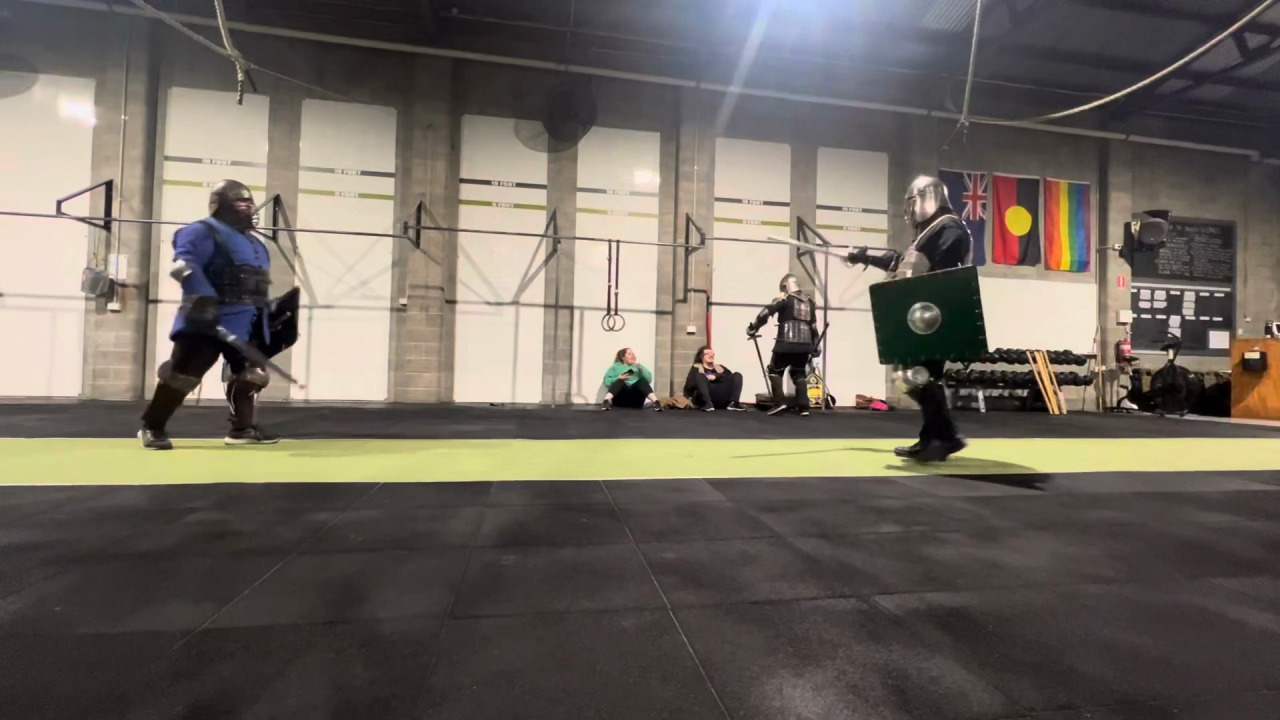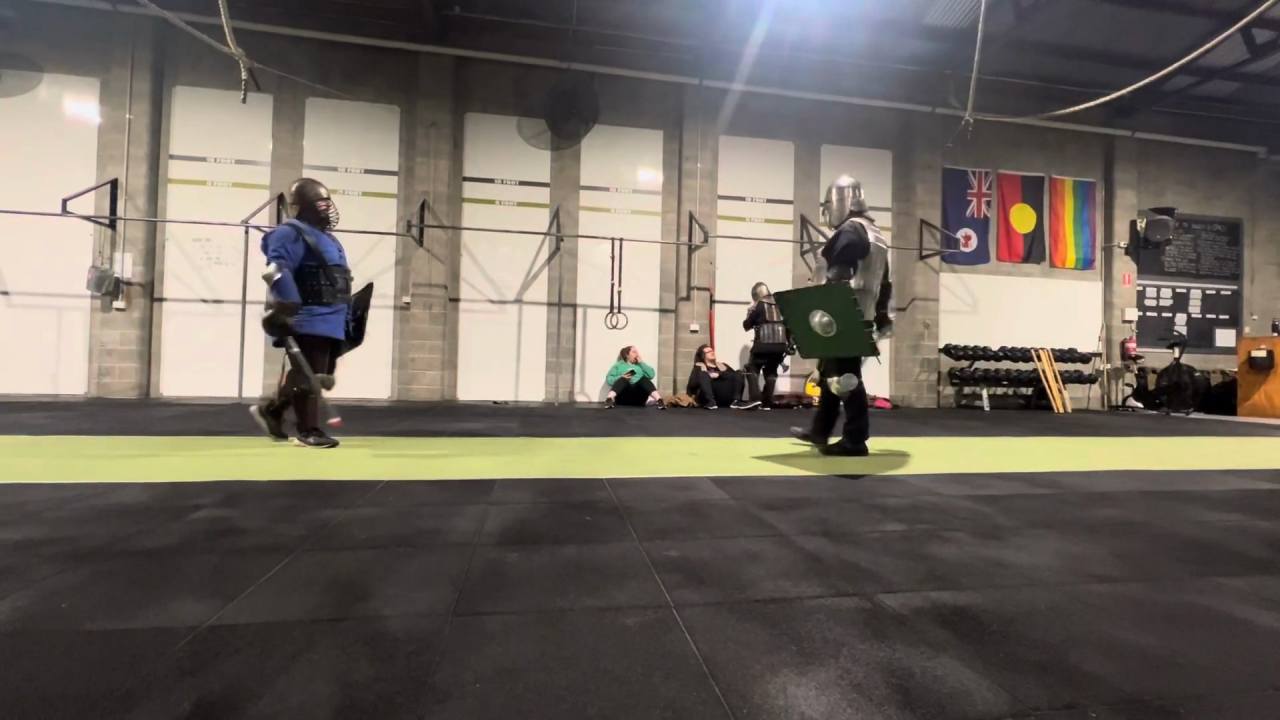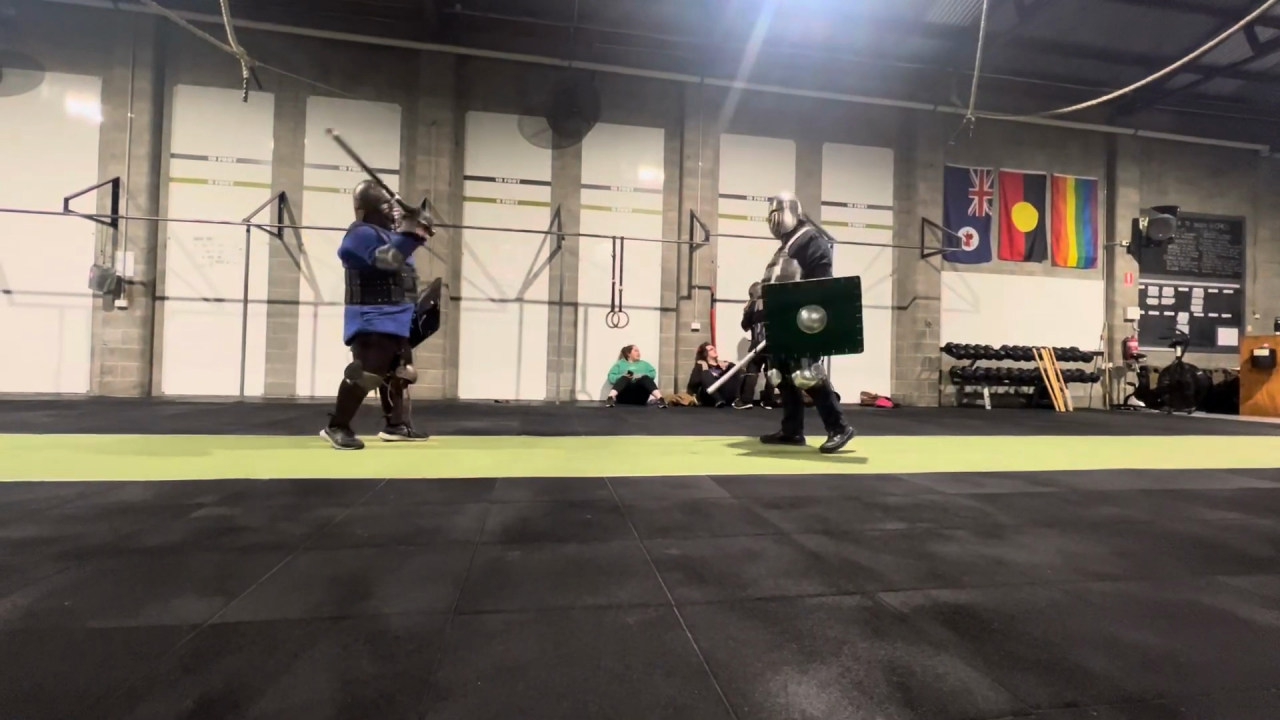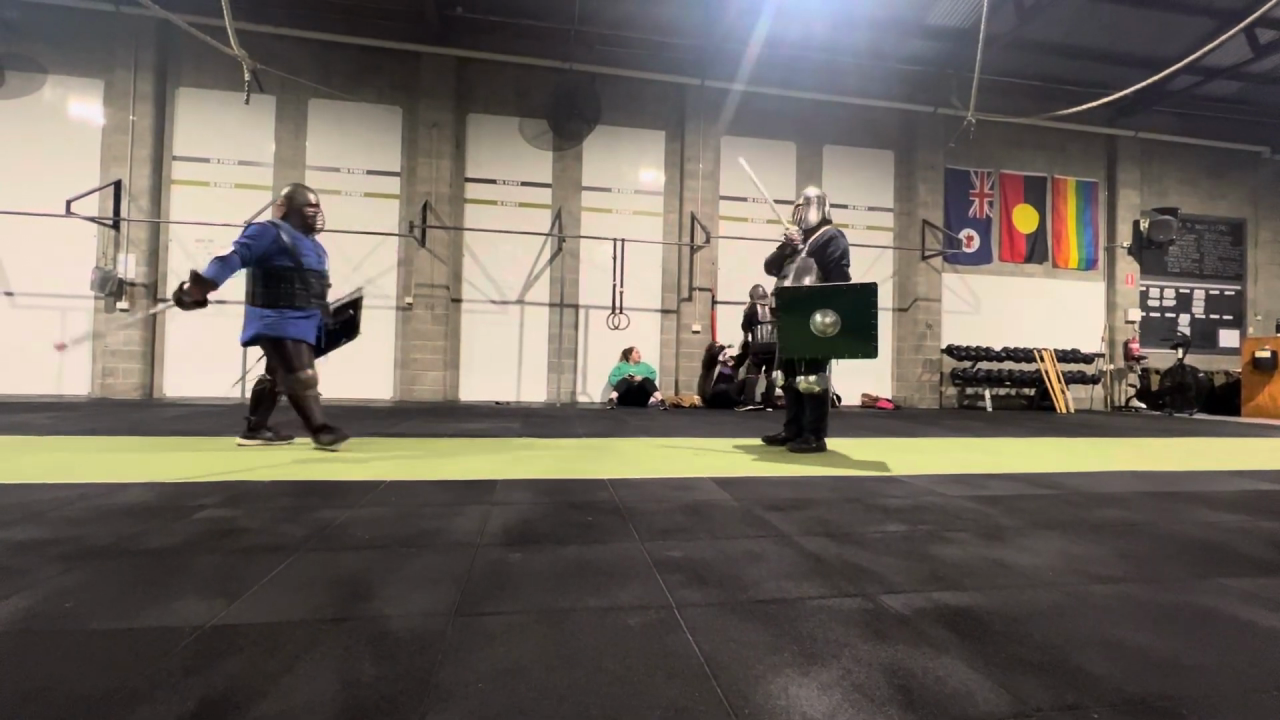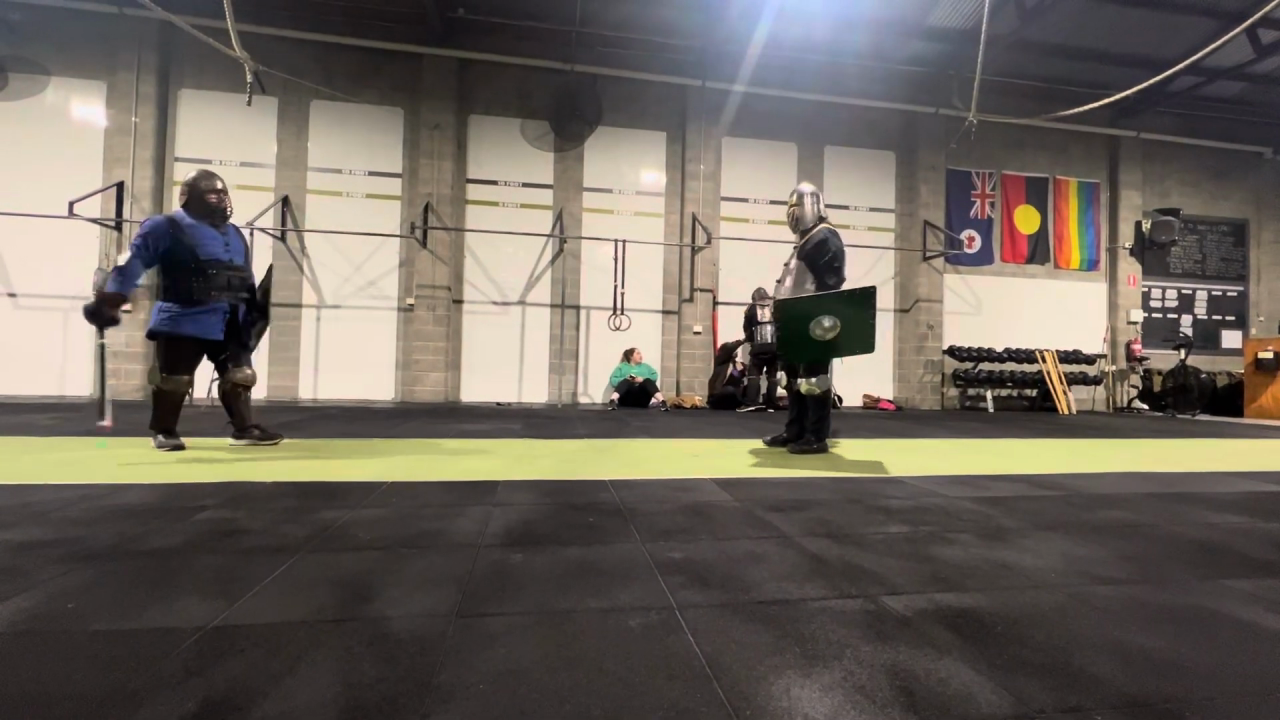
dt=1s
person 1, frame 1
left shoulder: (949, 227)
right shoulder: (932, 231)
left elbow: (949, 274)
right elbow: (898, 260)
right wrist: (865, 255)
left knee: (913, 373)
right knee: (926, 376)
left ankle: (946, 435)
right ankle: (932, 442)
person 1, frame 2
left shoulder: (851, 231)
right shoulder: (873, 234)
left elbow: (839, 277)
right elbow: (883, 281)
right wrist: (881, 316)
left knee: (844, 375)
right knee: (829, 373)
left ankle: (856, 440)
right ankle: (820, 430)
person 1, frame 3
left shoulder: (811, 238)
right shoulder: (783, 248)
left elbow: (821, 278)
right wrist: (762, 317)
right knee: (784, 377)
left ankle: (838, 427)
right ankle: (792, 430)
person 1, frame 4
left shoulder: (831, 238)
right shoulder: (798, 244)
left elbow: (839, 279)
right elbow: (773, 268)
right wrist: (787, 245)
left knee: (811, 377)
right knee: (789, 376)
left ankle: (815, 436)
right ankle: (793, 430)
person 1, frame 5
left shoulder: (824, 237)
right shoulder: (807, 239)
left elbow: (831, 280)
left knee: (813, 378)
right knee: (793, 377)
left ankle: (816, 437)
right ankle: (795, 431)
person 2, frame 1
left shoulder: (252, 242)
right shoulder: (203, 232)
left elbow: (258, 282)
right elbow: (186, 267)
left wrist: (263, 316)
right wrist: (203, 302)
left hip: (246, 323)
right hip: (211, 319)
left knee: (249, 374)
right knee: (183, 373)
left ankle: (243, 428)
right ankle: (152, 426)
person 2, frame 2
left shoulder: (324, 237)
right shoulder: (291, 234)
right elbow: (278, 272)
left wrist: (345, 314)
right wrist: (284, 309)
left hip: (328, 319)
right hip: (308, 318)
left knee: (313, 373)
right knee: (311, 374)
left ankle: (270, 410)
right ankle: (308, 430)
person 2, frame 3
left shoulder: (385, 234)
right shoulder: (362, 234)
left elbow: (397, 272)
right elbow: (388, 258)
right wrist: (412, 232)
left hip: (395, 317)
right hip: (373, 317)
left knee: (399, 372)
right knee: (366, 372)
left ankle: (397, 425)
right ankle: (337, 426)
person 2, frame 4
left shoulder: (309, 243)
right shoulder: (270, 233)
right elbow: (234, 257)
left wrist: (322, 317)
right wrist: (200, 285)
left hip: (299, 322)
right hip: (279, 321)
left knee: (277, 376)
right knee: (300, 375)
left ankle: (255, 429)
right ankle: (320, 429)
person 2, frame 5
left shoulder: (233, 233)
right shoulder: (167, 227)
left elbow: (244, 275)
right elbow: (132, 262)
left wrist: (255, 306)
right wrist: (108, 300)
left hip: (229, 320)
right hip: (184, 318)
left knee: (240, 374)
right knee: (175, 379)
left ankle: (245, 429)
right ankle: (165, 431)
